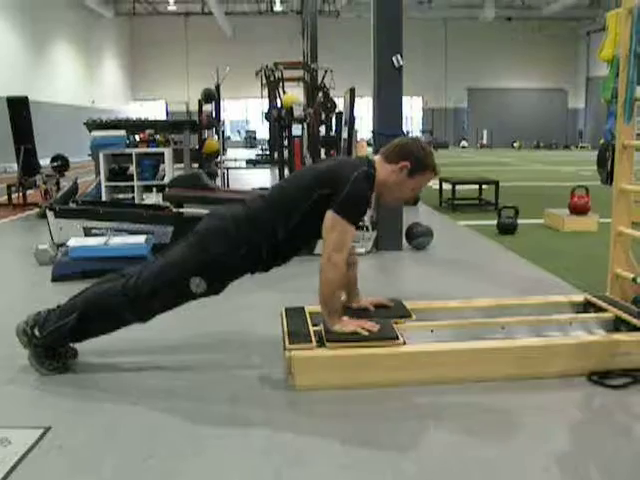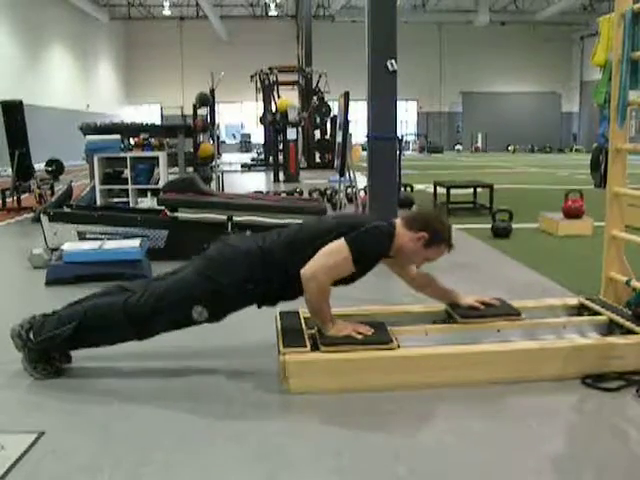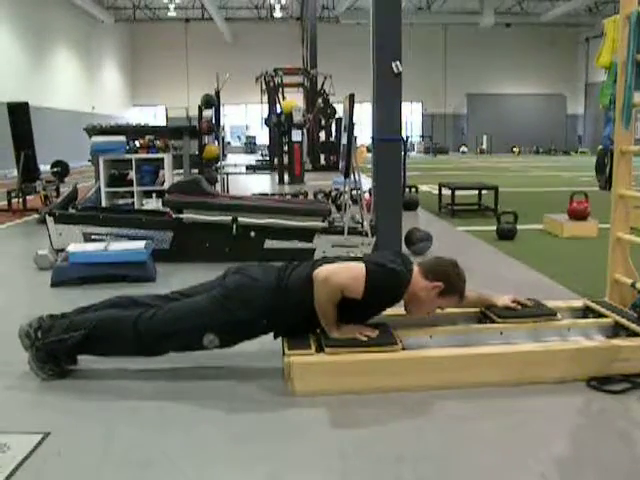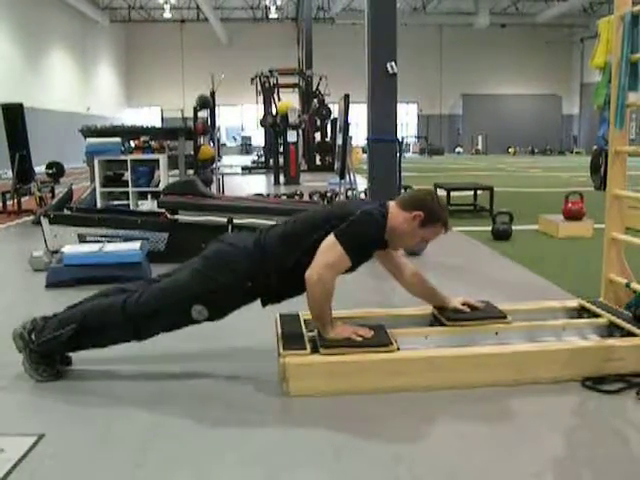
dt=1s
person 1, frame 1
left shoulder: (357, 176)
right shoulder: (358, 184)
left elbow: (343, 248)
right elbow: (332, 258)
left wrist: (355, 297)
right wrist: (334, 319)
left hip: (232, 232)
right hip: (230, 244)
left knee: (142, 285)
right knee: (139, 296)
left ankle: (49, 326)
right ankle: (42, 332)
person 1, frame 2
left shoulder: (382, 234)
right shoulder: (378, 238)
left elbow: (414, 277)
right elbow: (313, 274)
left wrist: (458, 298)
right wrist: (329, 325)
left hip: (239, 257)
right hip: (237, 274)
left knee: (145, 298)
right knee: (140, 314)
left ankle: (47, 328)
right ankle: (40, 336)
person 1, frame 3
left shoulder: (401, 268)
right shoulder: (392, 281)
left elbow: (445, 291)
right elbow: (325, 276)
left wrist: (493, 299)
right wrist: (334, 328)
left hip: (255, 284)
right hip: (253, 304)
left knee: (156, 309)
right knee: (150, 330)
left ankle: (56, 327)
right ankle: (49, 336)
person 1, frame 4
left shoulder: (377, 220)
right shoulder: (368, 222)
left elbow: (405, 271)
right elbow: (316, 276)
left wrist: (445, 302)
right wrist: (327, 328)
left hip: (241, 257)
right hip: (238, 271)
left knee: (143, 299)
right knee: (141, 313)
left ankle: (48, 331)
right ankle: (40, 339)
